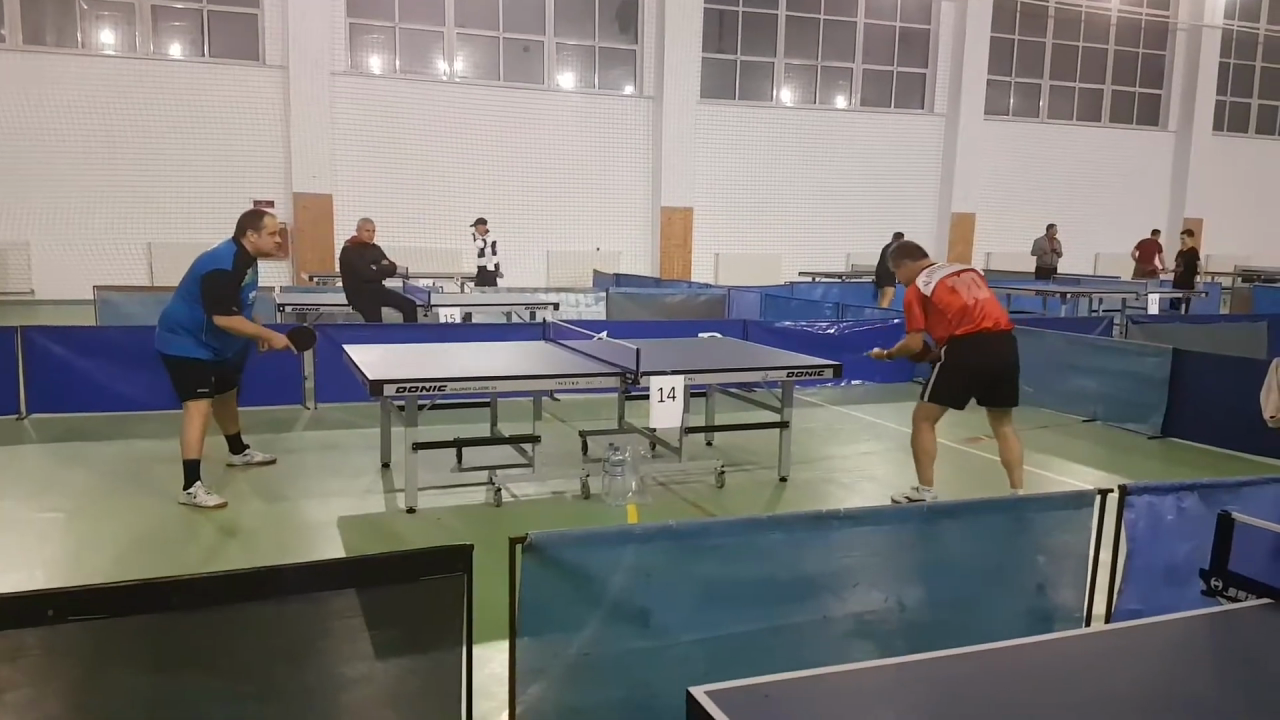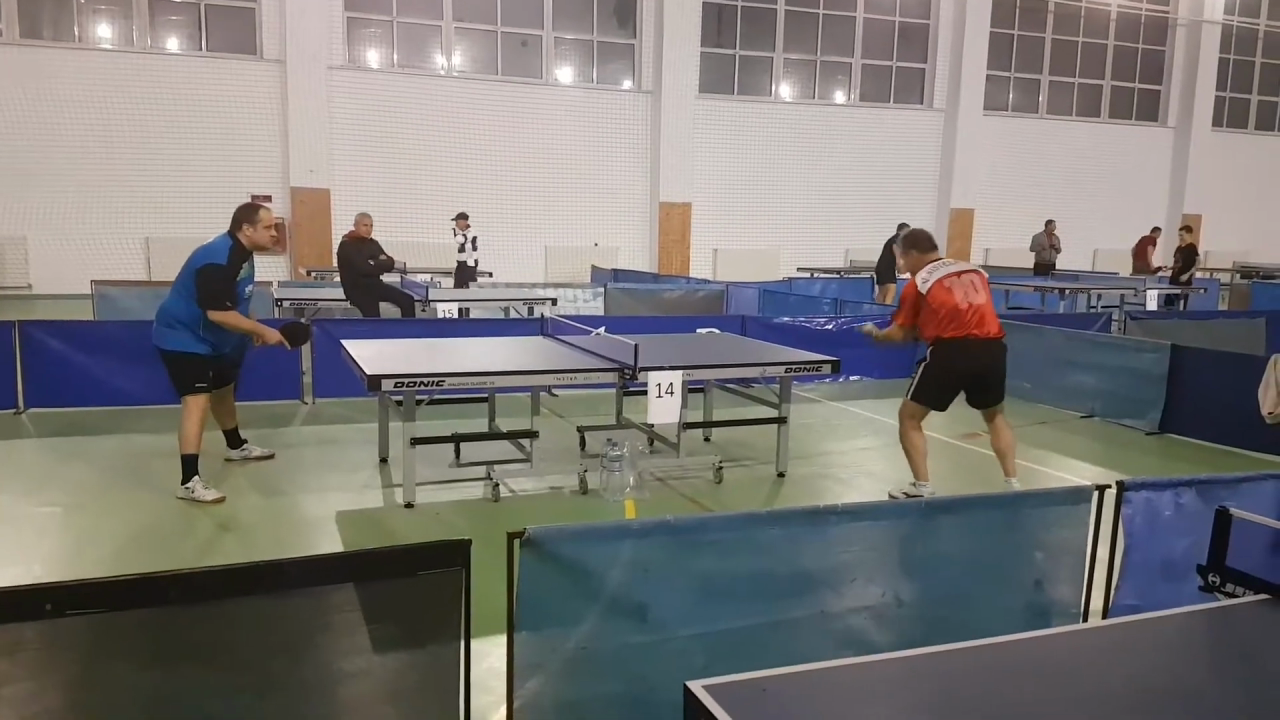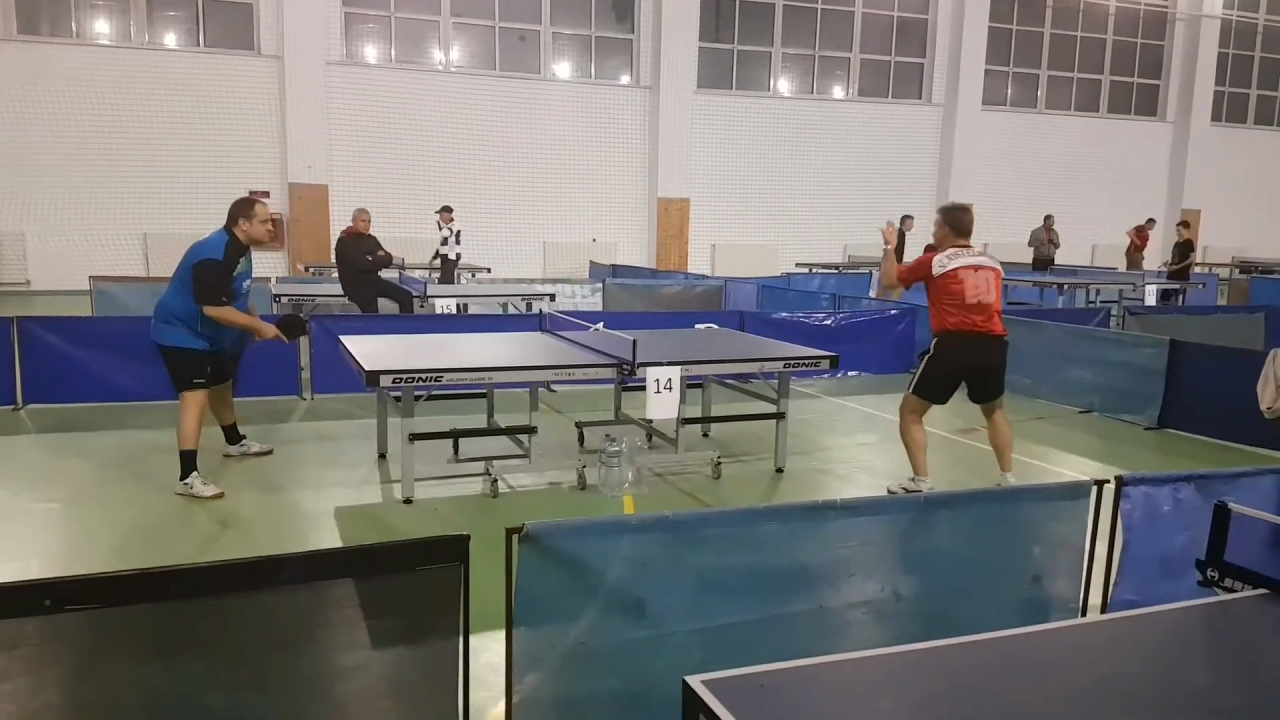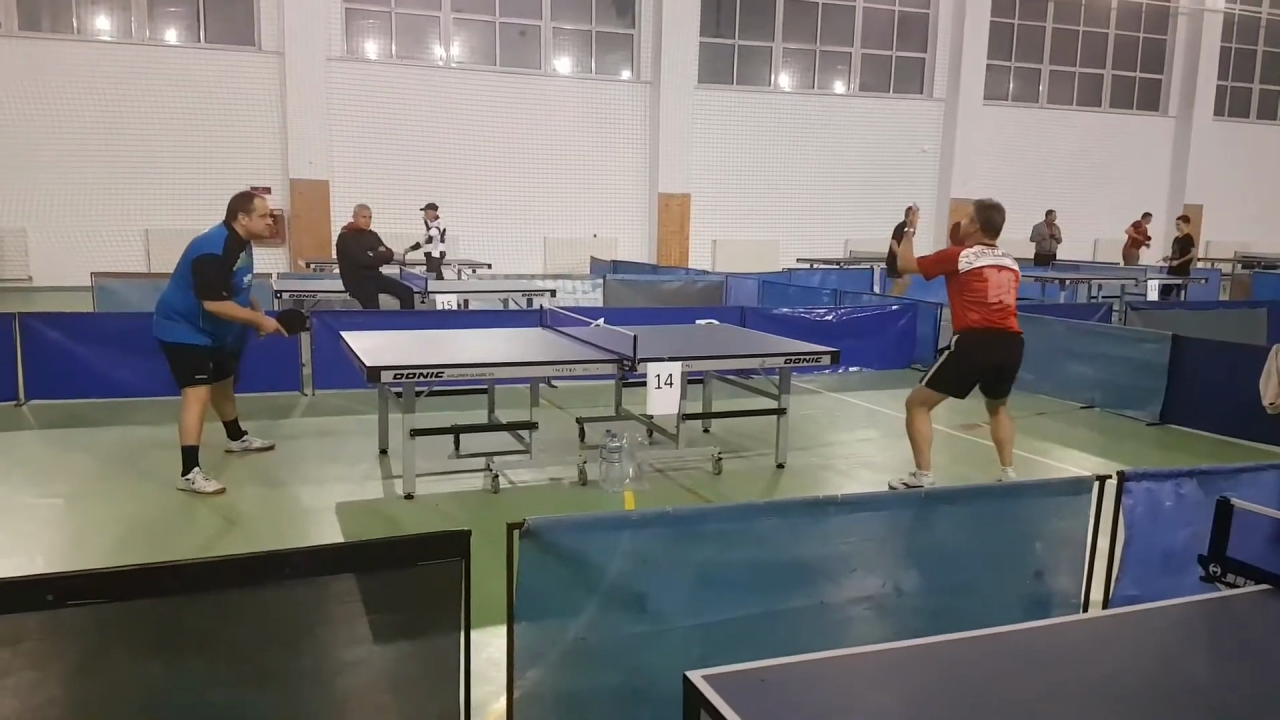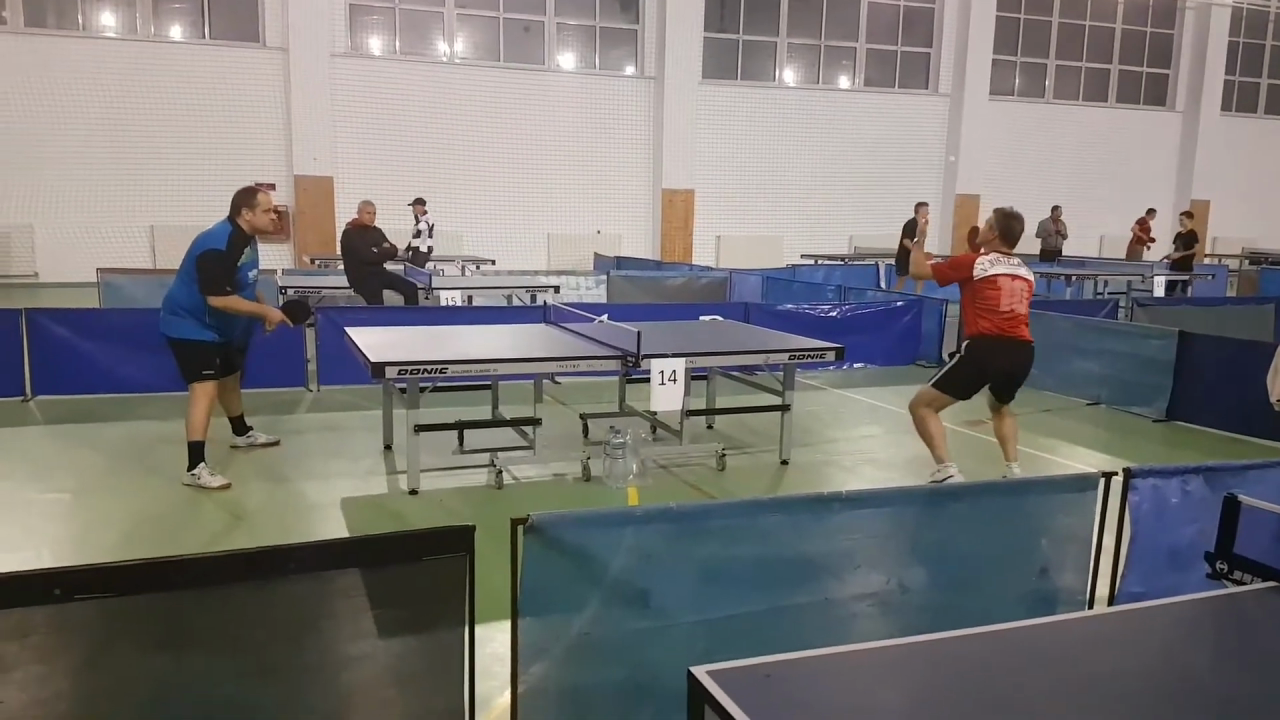
dt=0.2s
person 1, frame 1
left shoulder: (244, 259)
right shoulder: (223, 265)
right elbow: (225, 318)
left wrist: (258, 332)
right wrist: (269, 335)
left hip: (211, 344)
right hip: (185, 343)
left knee: (226, 395)
right knee: (199, 406)
left ankle: (238, 451)
right ankle: (191, 487)
person 1, frame 2
left shoulder: (241, 253)
right shoulder: (218, 260)
right elbow: (219, 313)
left wrist: (252, 328)
right wrist: (263, 331)
left hip: (208, 339)
right hip: (183, 338)
left knee: (224, 389)
right knee: (197, 401)
left ankle: (236, 446)
right ankle: (189, 482)
person 1, frame 3
left shoulder: (239, 248)
right shoulder: (214, 254)
right elbow: (214, 308)
left wrist: (252, 318)
right wrist: (259, 326)
left hip: (207, 334)
right hip: (181, 333)
left knee: (222, 385)
right knee: (195, 397)
left ankle: (235, 442)
right ankle: (188, 477)
person 1, frame 4
left shoulder: (240, 243)
right shoulder: (214, 250)
right elbow: (215, 303)
left wrist: (256, 311)
right wrist: (259, 320)
left hip: (211, 331)
right hip: (184, 329)
left knee: (223, 382)
right knee: (198, 393)
left ankle: (237, 438)
right ankle: (189, 472)
person 1, frame 5
left shoulder: (246, 239)
right shoulder: (218, 245)
right elbow: (219, 298)
left wrist: (262, 307)
right wrist: (265, 311)
left hip: (219, 327)
right hip: (191, 325)
left knee: (230, 378)
right knee: (205, 388)
left ankle: (242, 433)
right ankle: (195, 468)
person 2, frame 1
left shoulder: (916, 289)
right shoulder: (969, 271)
left elbow: (915, 344)
left wrist: (886, 354)
left hip: (964, 350)
right hip: (1003, 345)
left knee: (923, 419)
right knee: (1003, 424)
left ankle: (925, 492)
right ankle: (1018, 494)
person 2, frame 2
left shoulder: (917, 283)
right shoulder: (975, 271)
left elbow: (898, 334)
left wrist: (876, 334)
left hip: (950, 353)
right hip: (991, 350)
left knee: (909, 418)
right knee: (995, 417)
left ankle: (922, 488)
right ankle: (1013, 485)
person 2, frame 3
left shoulder: (934, 262)
right shoulder: (993, 265)
left elbow: (890, 279)
left wrist: (890, 246)
left hip: (954, 346)
right hip: (993, 347)
left knee: (910, 412)
right knee: (994, 412)
left ankle: (921, 482)
right ankle: (1008, 479)
person 2, frame 4
left shoulder: (958, 256)
right shoulder: (1011, 264)
left elbow: (906, 265)
left wrist: (909, 231)
left hip: (973, 343)
right hip: (1010, 345)
left knee: (917, 404)
right knee: (998, 408)
left ankle: (923, 476)
right ankle: (1008, 474)
person 2, frame 5
left shoulder: (973, 263)
right shoulder: (1026, 273)
left elbow: (918, 271)
left wrist: (918, 241)
left hip: (983, 350)
right hip: (1021, 352)
left knee: (921, 406)
right knee: (1000, 408)
left ankle: (947, 471)
right ankle: (1013, 470)
